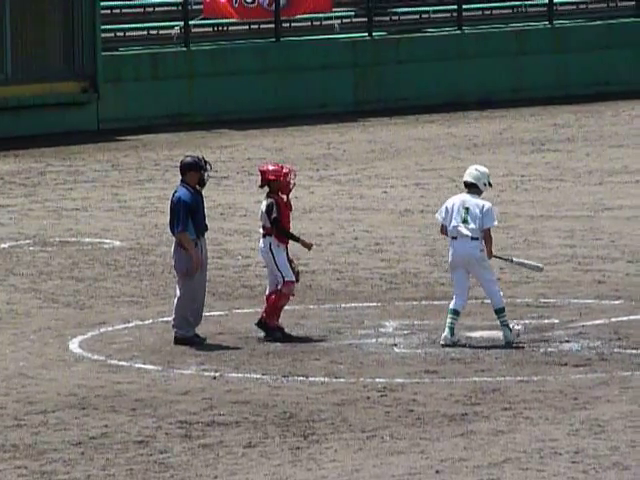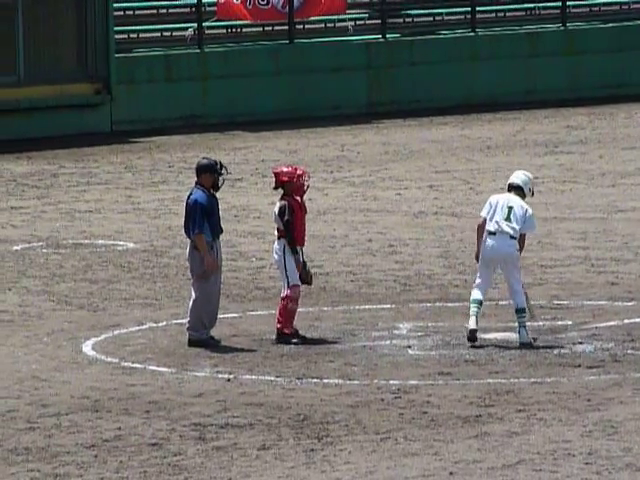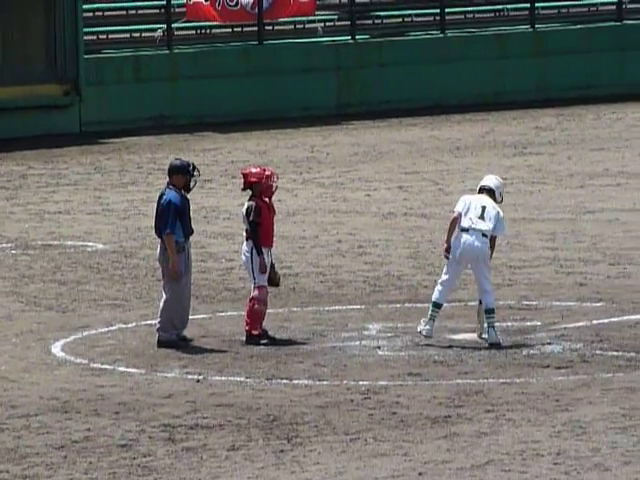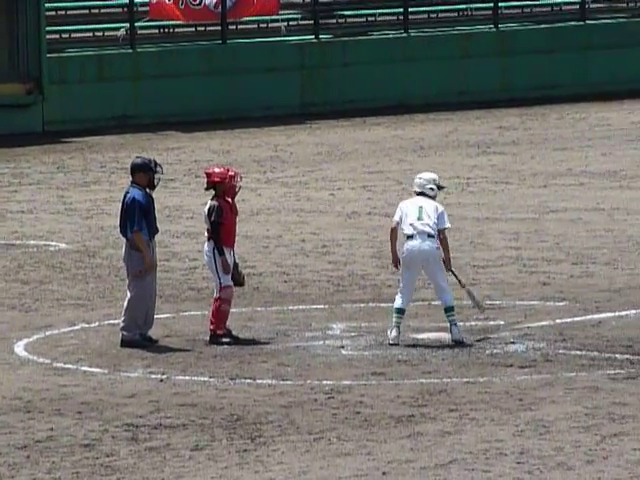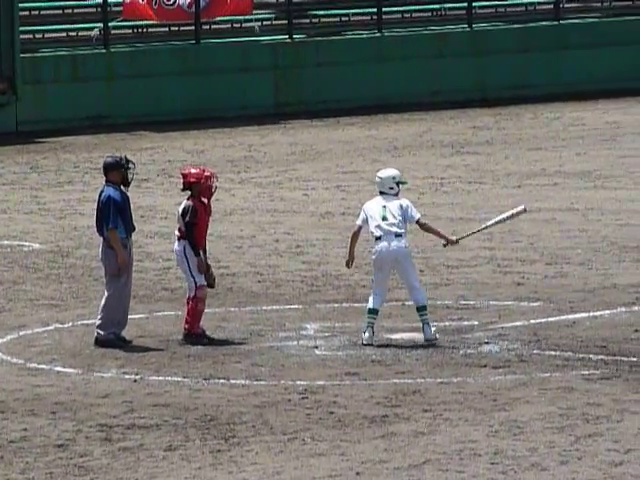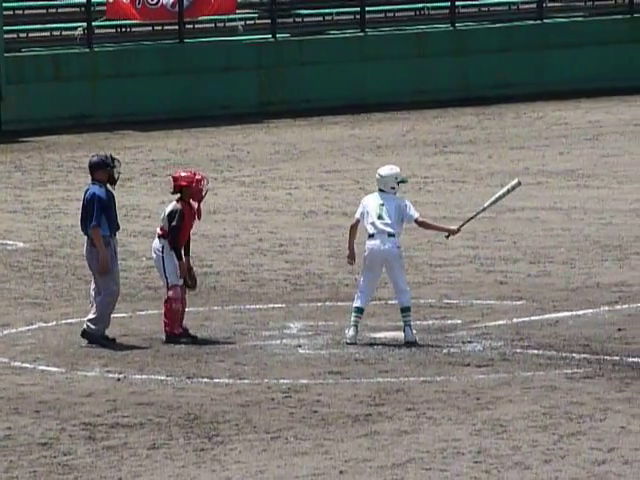
dt=0.3s
person 1, frame 1
left shoulder: (194, 192)
right shoulder: (182, 196)
right elbow: (181, 230)
right wrist: (194, 254)
left hip: (199, 244)
right hip: (187, 248)
left knee: (197, 291)
right knee: (186, 291)
left ankle: (190, 329)
right ankle: (182, 333)
person 1, frame 2
left shoulder: (208, 195)
right shoulder: (198, 198)
right elbow: (197, 232)
right wrist: (207, 257)
left hip: (213, 246)
right hip: (203, 249)
left knee: (212, 293)
right knee: (202, 293)
left ankle: (204, 331)
right ankle: (196, 335)
person 1, frame 3
left shoulder: (177, 195)
right shoulder: (171, 199)
right elbow: (168, 232)
right wrist: (173, 259)
left hip: (182, 247)
right hip: (174, 250)
left knee: (183, 293)
right knee: (173, 294)
left ankle: (176, 332)
right ankle: (165, 335)
person 1, frame 4
left shoulder: (142, 194)
right shoulder: (136, 197)
right elbow: (135, 231)
right wrist: (147, 255)
left hip: (146, 246)
right hip: (138, 249)
left knee: (148, 293)
right knee: (137, 293)
left ankle: (141, 332)
right ankle: (129, 335)
person 1, frame 5
left shoulder: (117, 192)
right shoulder: (111, 195)
right elbow: (110, 228)
right wrist: (120, 253)
left hip: (123, 245)
right hip: (115, 248)
left knee: (123, 292)
right knee: (114, 293)
left ankle: (114, 332)
right ankle: (103, 334)
person 1, frame 6
left shoulder: (102, 191)
right shoulder: (96, 193)
right elbow: (93, 226)
right wrist: (102, 252)
left hip: (107, 243)
right hip: (100, 245)
left knee: (101, 290)
right knee: (110, 290)
left ankle: (97, 330)
right ankle: (92, 328)
person 2, frame 1
left shoulder: (279, 200)
right shoulder: (272, 202)
right elbow: (279, 229)
left wrist: (287, 256)
right wrist: (300, 241)
left hip: (278, 247)
right hip: (272, 247)
left knee: (276, 286)
right knee: (288, 283)
left ankle: (273, 326)
right ankle: (266, 320)
person 2, frame 2
left shoulder: (295, 202)
right shoulder: (285, 204)
right elbow: (288, 232)
left wrist: (299, 256)
right wrist: (297, 256)
left hip: (293, 250)
right hip: (285, 249)
left knee: (290, 289)
right knee: (292, 288)
left ankle: (288, 328)
right ankle: (282, 331)
person 2, frame 3
left shoulder: (264, 203)
right shoulder: (253, 205)
right elbow: (253, 234)
left wrist: (269, 259)
right wrist: (261, 257)
left hip: (264, 251)
right hip: (254, 252)
left knee: (262, 291)
right knee: (259, 290)
left ankle: (258, 329)
right ankle: (251, 333)
person 2, frame 4
left shoulder: (227, 203)
right shoulder: (215, 205)
right elbow: (215, 234)
left wrist: (231, 257)
right wrist: (223, 257)
left hip: (226, 251)
right hip: (216, 251)
left knee: (224, 290)
right knee: (225, 290)
left ankle: (222, 329)
right ankle: (216, 332)
person 2, frame 5
left shoulder: (202, 204)
right shoulder: (190, 205)
right elbow: (189, 234)
left wrist: (205, 258)
right wrist: (199, 257)
left hip: (194, 251)
right hip: (186, 250)
left knee: (199, 290)
right knee: (199, 289)
left ankle: (195, 329)
right ankle: (190, 332)
person 2, frame 6
left shoulder: (190, 207)
right shoulder: (178, 208)
right elbow: (173, 237)
left wrist: (187, 259)
right wrist: (181, 261)
left hip: (172, 250)
right hip: (164, 248)
left knee: (180, 289)
right knee: (174, 289)
left ankle: (179, 328)
right ankle: (171, 332)
person 3, frame 1
left shoulder: (452, 201)
right shoulder: (484, 205)
left elbow: (443, 230)
right elbow: (487, 235)
right wrist: (489, 251)
left hip: (455, 250)
right hip: (475, 250)
left knee: (459, 294)
right knee: (493, 291)
left ankle: (448, 333)
right ankle: (506, 331)
person 3, frame 2
left shoulder: (495, 199)
right shoulder: (526, 209)
left elbow: (481, 224)
right elbow: (522, 239)
left wrist: (478, 247)
right wrist: (516, 256)
left hip: (489, 244)
right hip: (510, 247)
left knee: (480, 286)
right knee: (517, 291)
left ankle: (473, 319)
right ankle: (523, 333)
person 3, frame 3
left shoulder: (467, 199)
right shoulder: (497, 211)
left elbow: (455, 218)
right elbow: (493, 241)
left wrist: (447, 242)
right wrist: (487, 262)
left hip: (461, 243)
right hip: (482, 246)
left knee: (444, 285)
right knee: (486, 290)
left ankle: (428, 325)
right ankle: (491, 333)
person 3, frame 4
left shoulder: (405, 204)
right shoulder: (437, 206)
left elbow: (394, 228)
right elbow: (442, 236)
left wrist: (394, 253)
right wrist: (447, 259)
left hip: (410, 247)
right hip: (431, 247)
left knee: (404, 291)
right knee: (443, 289)
left ankle: (395, 332)
right ankle: (454, 330)
person 3, frame 5
left shoulder: (369, 205)
right shoulder: (402, 202)
left elbow: (356, 231)
right elbow: (422, 224)
left wrist: (351, 253)
right wrist: (446, 237)
left hip: (380, 249)
right hip: (400, 247)
left knee: (377, 291)
right knee: (415, 288)
left ankle: (368, 333)
right ankle: (427, 330)
person 3, frame 6
left shoulder: (367, 200)
right shoulder: (401, 202)
left elbow: (354, 225)
right elbow: (421, 222)
left wrist: (351, 249)
right wrist: (448, 230)
left hip: (372, 246)
right hip: (392, 247)
left knee: (365, 289)
right knee: (402, 290)
left ankle: (352, 330)
right ankle: (408, 331)
